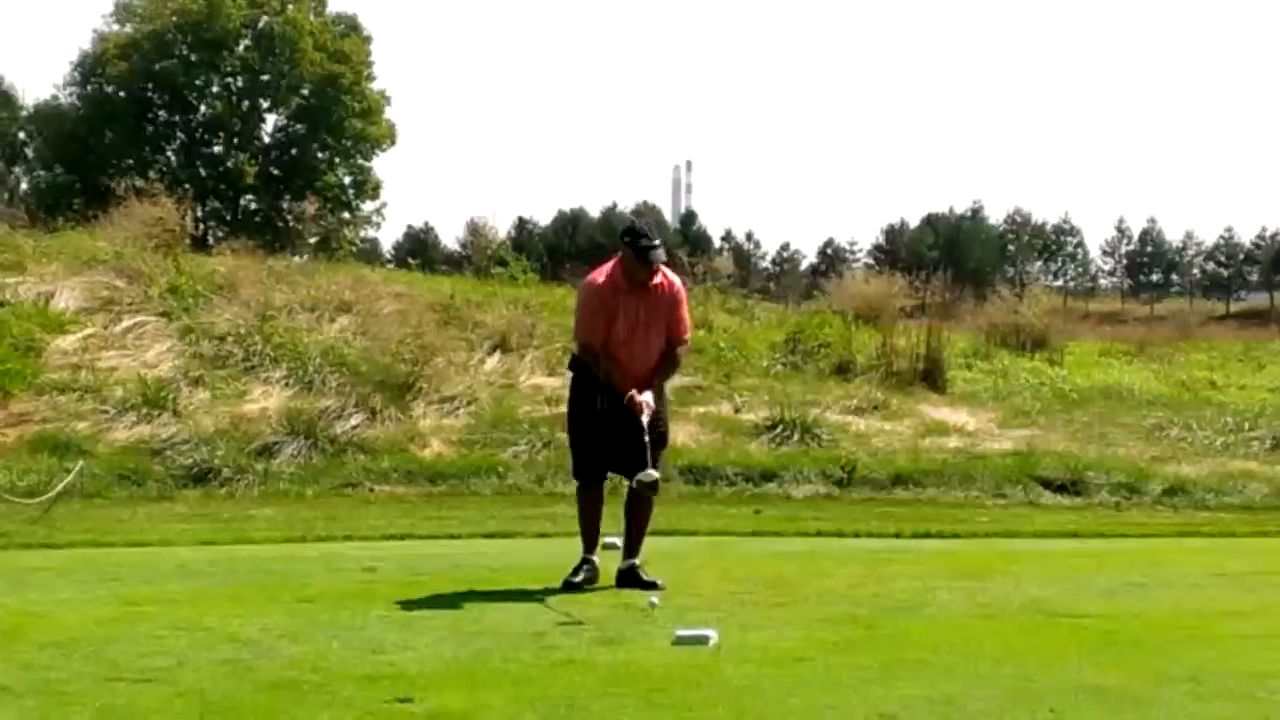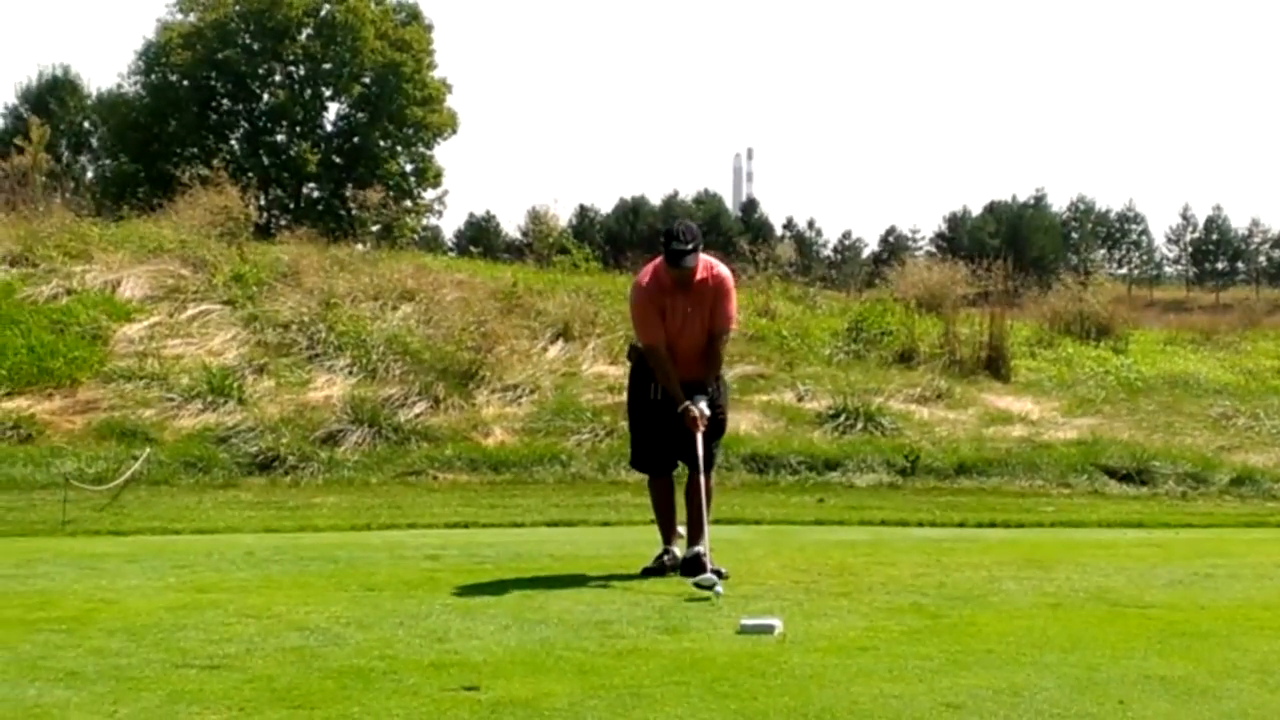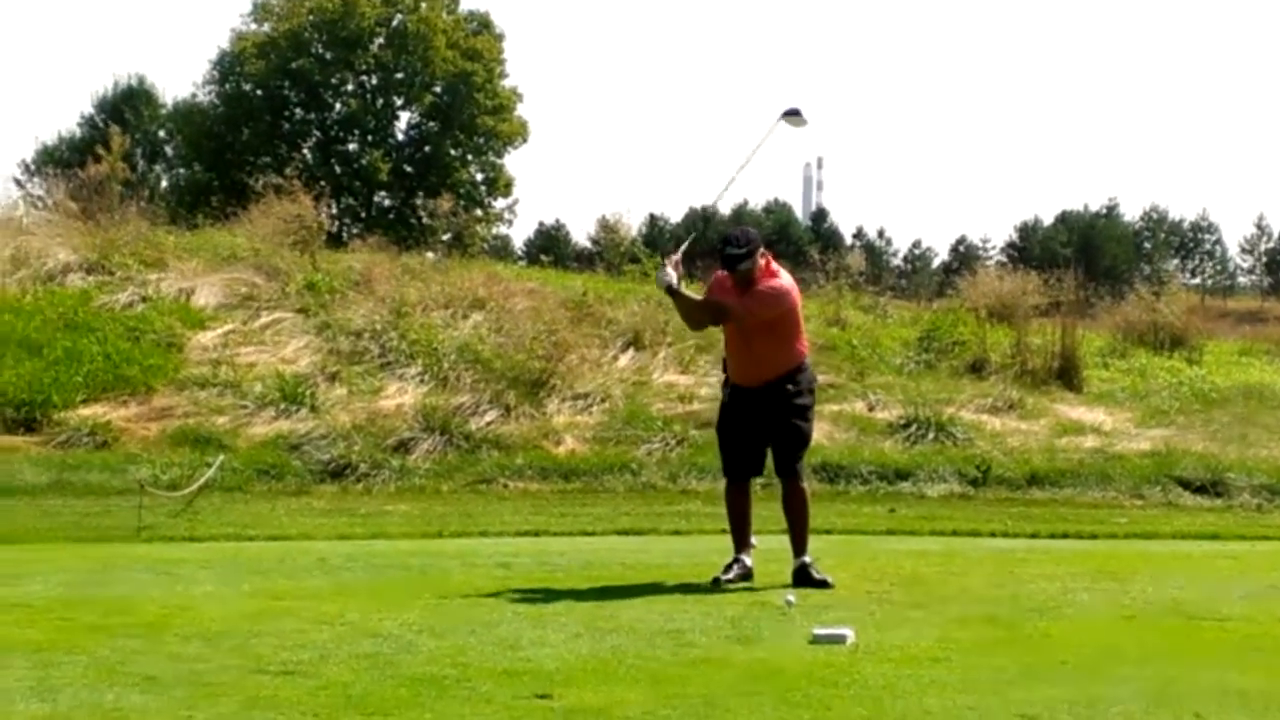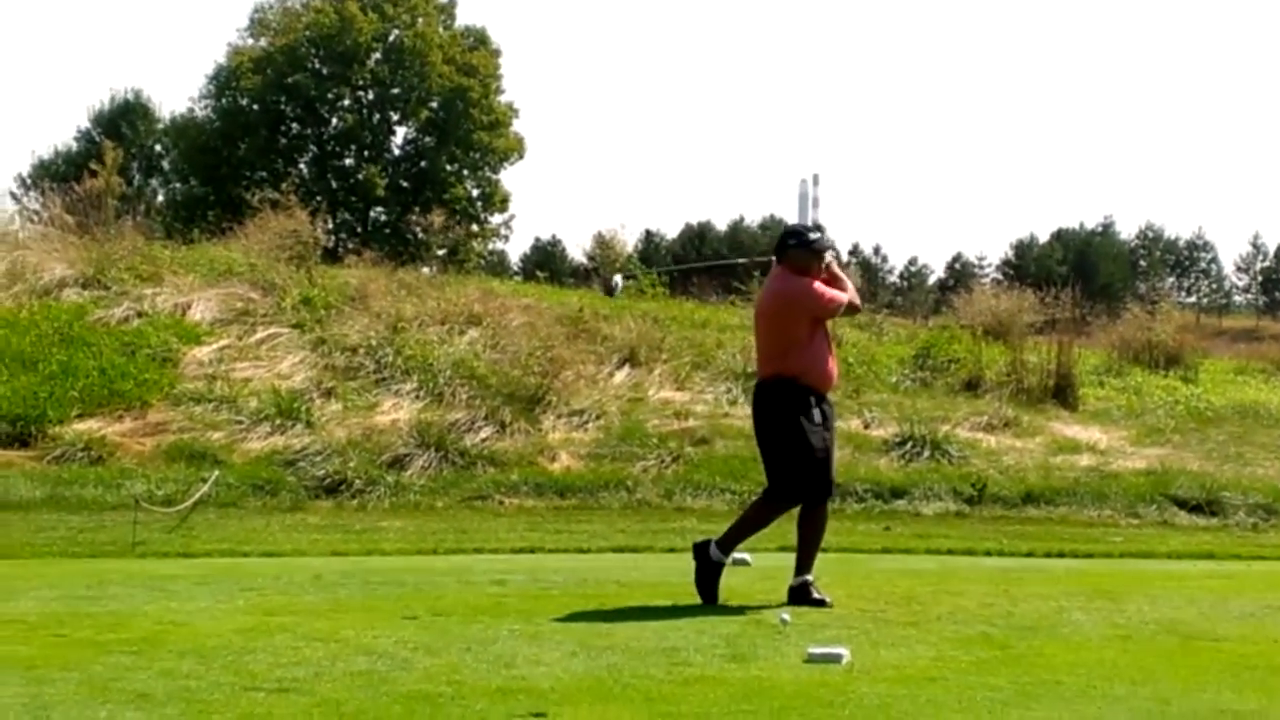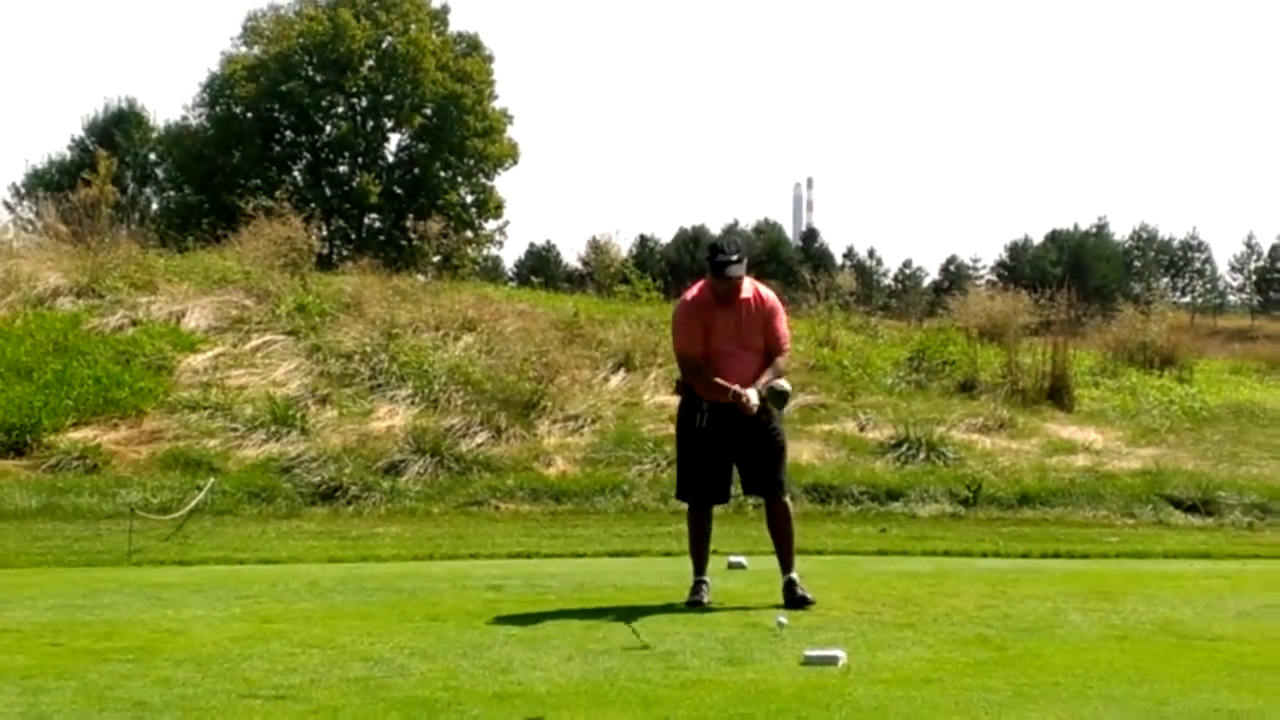
dt=1s
person 1, frame 1
left shoulder: (671, 287)
right shoulder: (597, 286)
left elbow: (677, 345)
right elbow: (590, 350)
left wrist: (652, 389)
right wrist: (625, 391)
left hip: (647, 393)
right hip: (598, 390)
left knee: (646, 480)
right knee: (590, 476)
left ankle: (630, 564)
right ankle: (589, 560)
person 1, frame 2
left shoulder: (720, 278)
right shoulder: (645, 286)
left elbow: (717, 341)
right elbow: (655, 353)
left wrist: (702, 395)
right wrist: (681, 404)
left hip: (704, 379)
right hip: (655, 380)
left knee: (702, 466)
right knee: (658, 467)
left ankle: (696, 550)
right ankle: (669, 549)
person 1, frame 3
left shoulder: (779, 289)
right shoulder: (722, 281)
left elbow: (714, 314)
right elbow: (697, 321)
left wrist: (672, 287)
right wrist: (675, 285)
left hip: (787, 387)
right hip: (740, 388)
left knee: (791, 473)
right knee: (737, 475)
left ankle: (802, 563)
right ankle: (742, 559)
person 1, frame 4
left shoulder: (793, 287)
right shoulder: (795, 289)
left elbow: (831, 308)
right elbow: (851, 304)
left wrist: (829, 273)
right wrist: (835, 269)
left hip: (809, 403)
right hip: (788, 402)
left knee: (818, 497)
right knee: (788, 492)
left ankle: (802, 582)
right ankle: (715, 551)
person 1, frame 5
left shoulder: (765, 300)
right shoulder: (689, 306)
left elbow: (781, 355)
right elbow: (690, 368)
left wrist: (756, 388)
right wrist: (729, 390)
left hip: (757, 409)
right hip: (705, 409)
left knee: (776, 492)
right knee: (700, 497)
left ankle: (790, 579)
right ankle: (700, 581)
